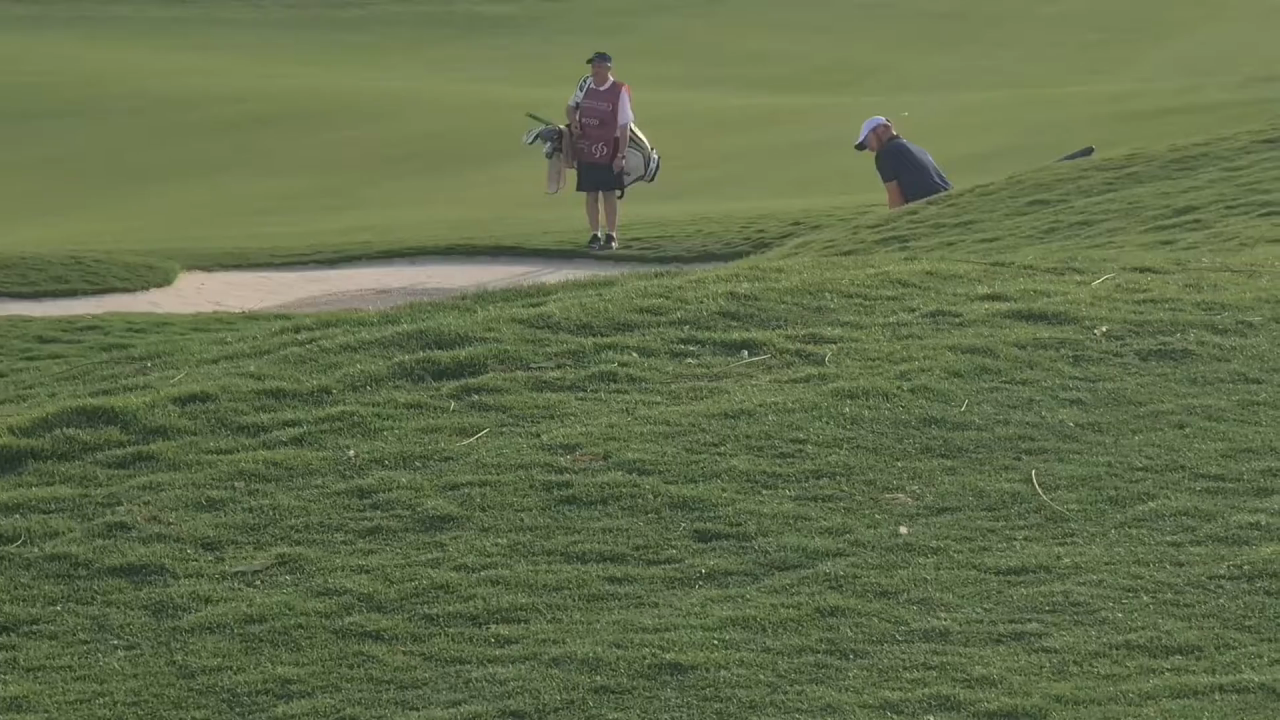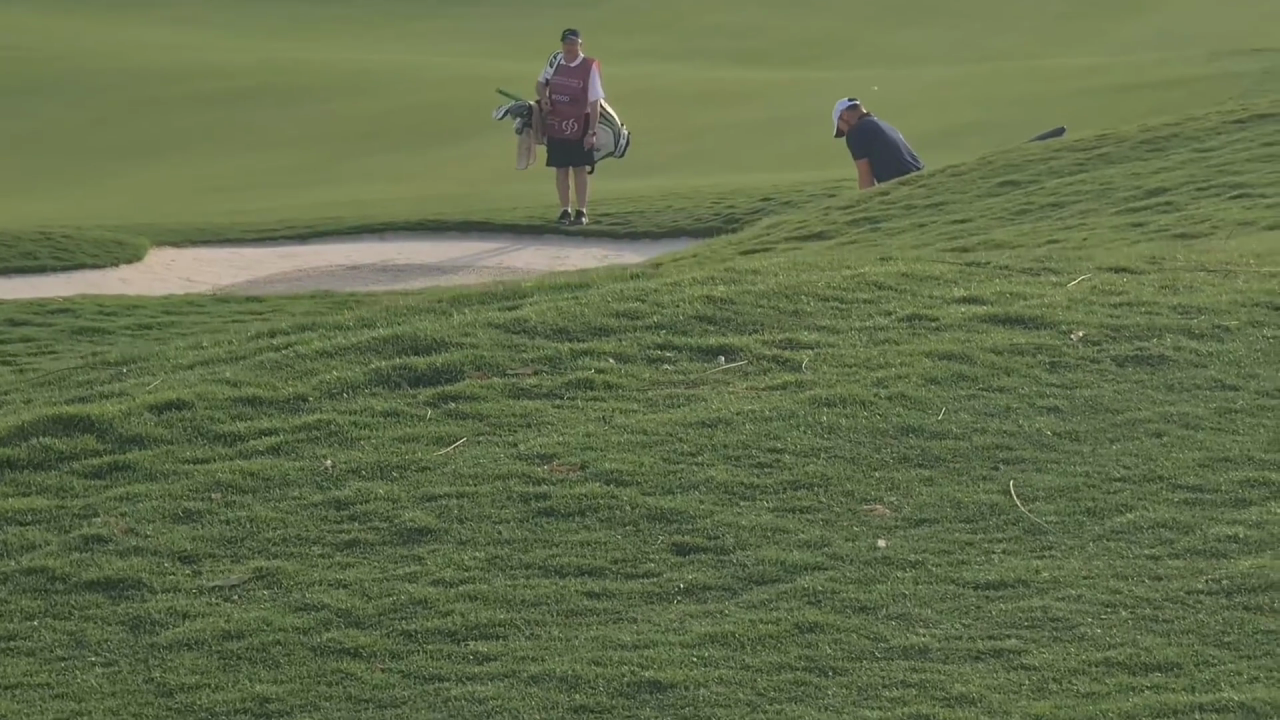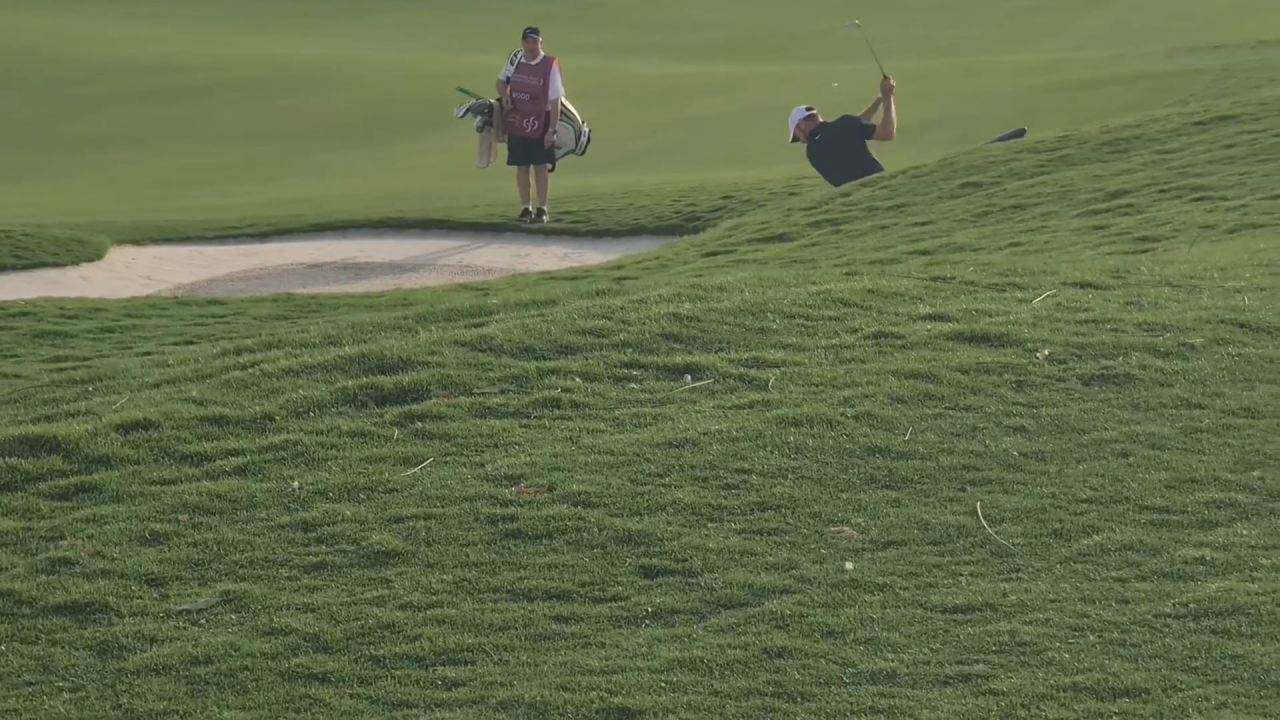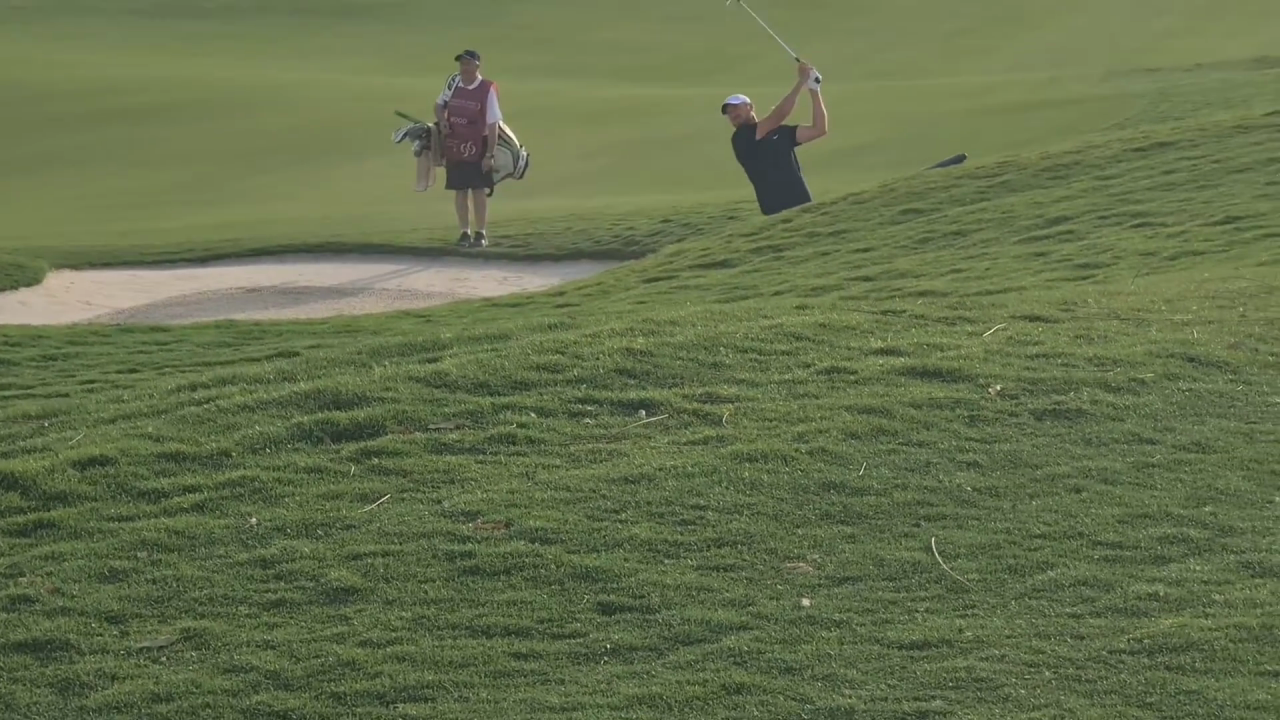
dt=1s
person 1, frame 1
left shoulder: (619, 90)
right shoulder: (585, 84)
left elbow: (624, 125)
right elbow: (571, 107)
left wrist: (621, 155)
right wrist: (573, 121)
left hip: (608, 149)
right hip: (585, 148)
left knee: (609, 193)
right knee: (591, 193)
left ankle: (611, 236)
right ankle: (595, 234)
person 1, frame 2
left shoulder: (590, 66)
right shoulder: (555, 60)
left elbow: (595, 101)
right elbow: (541, 83)
left wrist: (592, 131)
right wrist: (543, 97)
left hip: (578, 125)
right hip: (555, 124)
left knee: (579, 169)
right knee: (561, 169)
left ankle: (581, 211)
right ankle: (565, 210)
person 1, frame 3
left shoulder: (550, 64)
right shoulder: (516, 59)
left elbow: (555, 99)
right elbow: (502, 81)
left wrist: (552, 129)
right wrist: (504, 95)
left hip: (539, 123)
right hip: (516, 122)
left knee: (540, 167)
right knee: (522, 167)
left ankle: (542, 209)
right ankle: (526, 208)
person 1, frame 4
left shoulder: (487, 89)
right shoulder: (453, 82)
left elbow: (493, 124)
right elbow: (439, 104)
left wrist: (489, 154)
right wrist: (442, 120)
left hip: (476, 147)
right hip: (454, 146)
left knee: (478, 191)
right knee: (460, 191)
left ankle: (481, 233)
right ankle: (465, 232)
